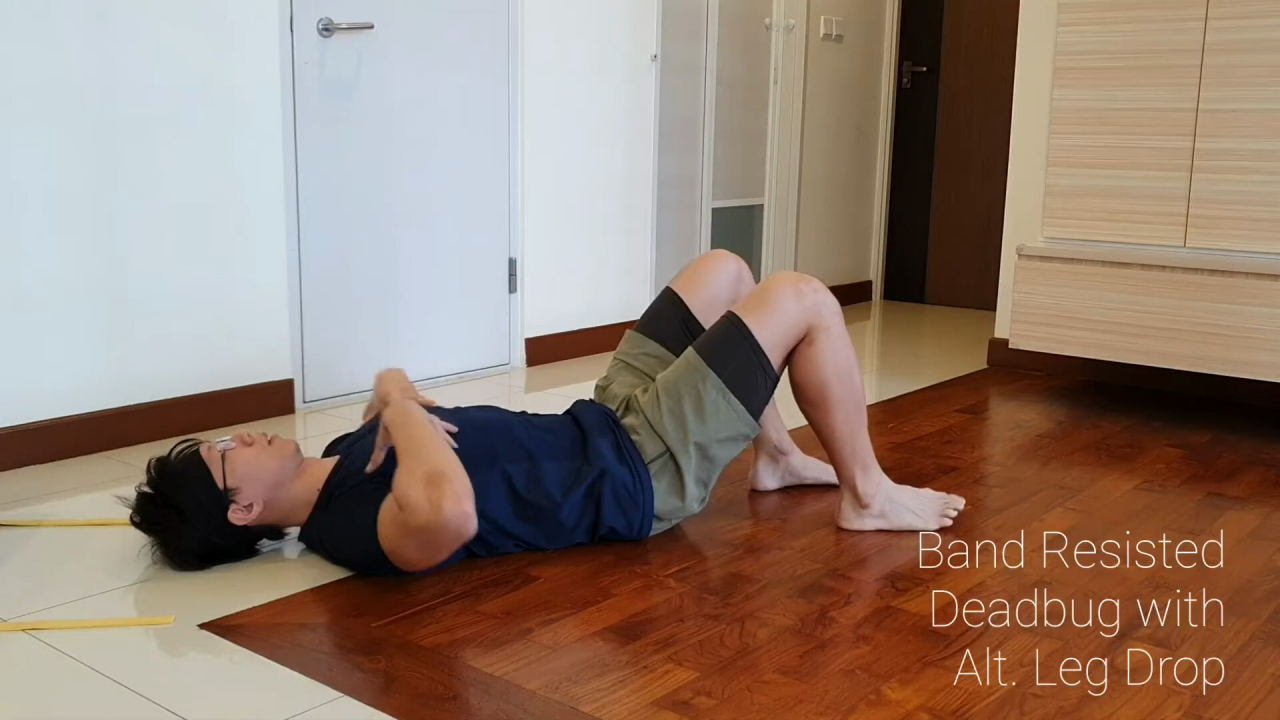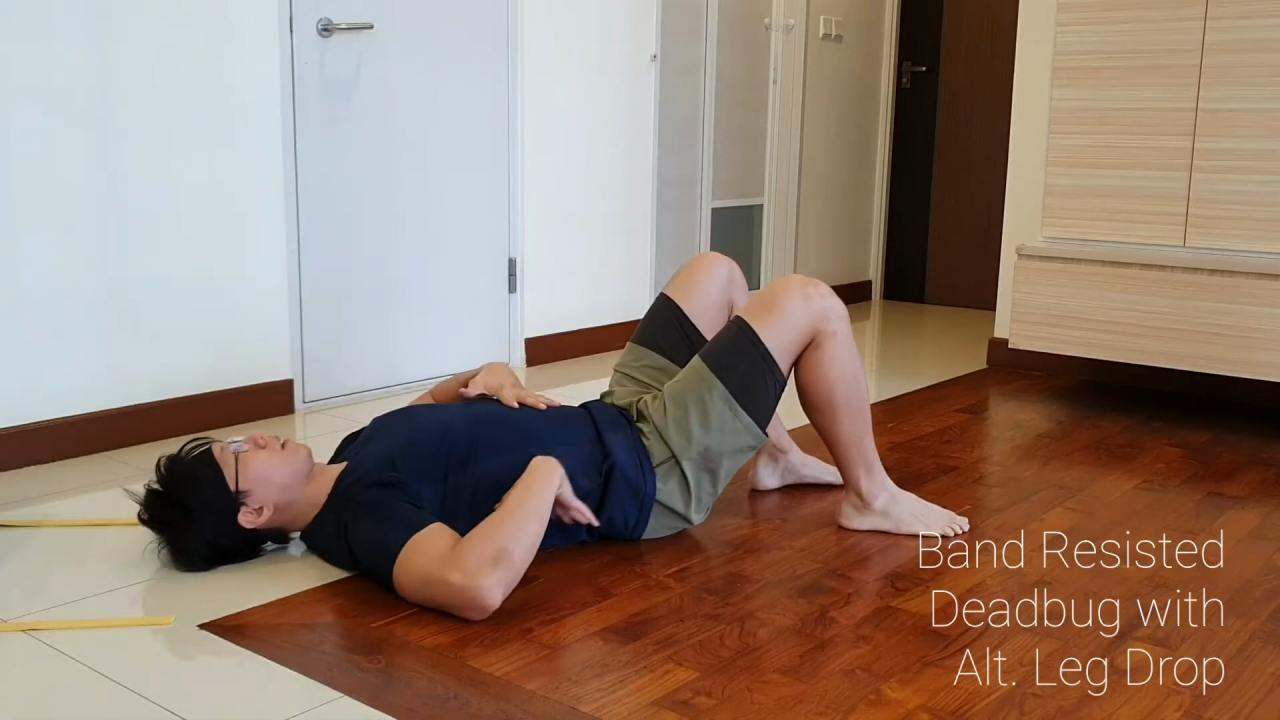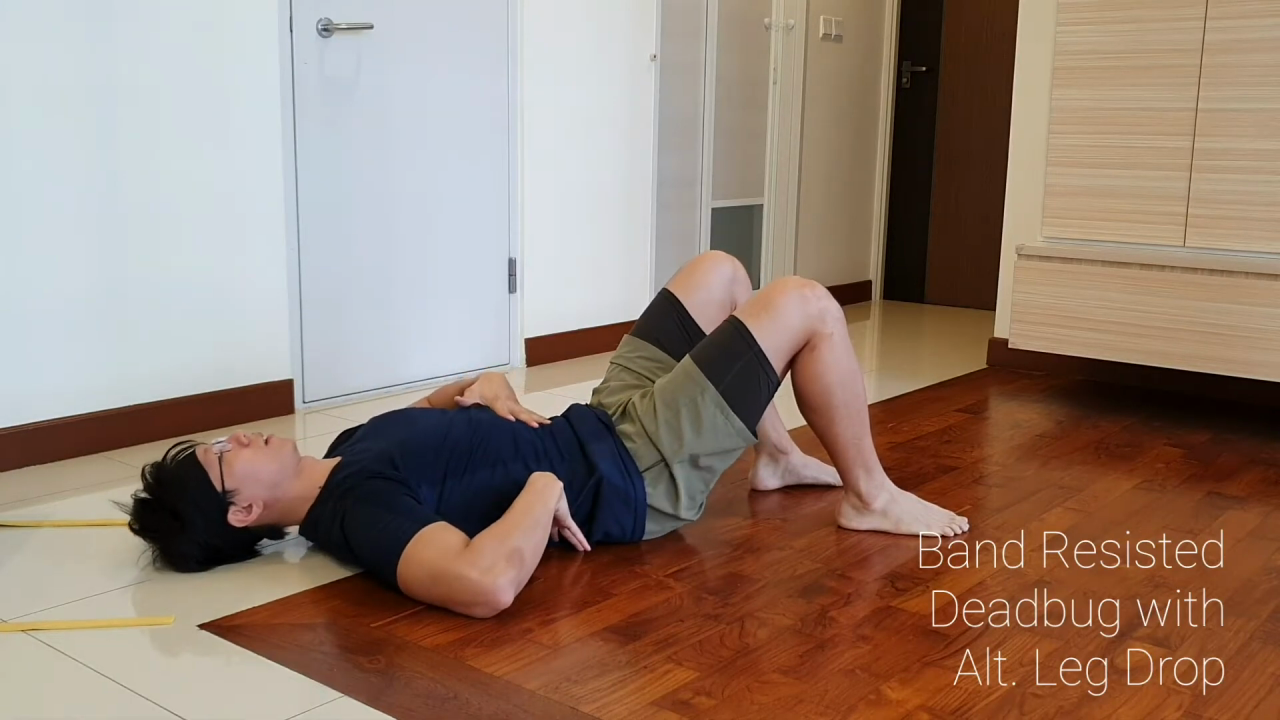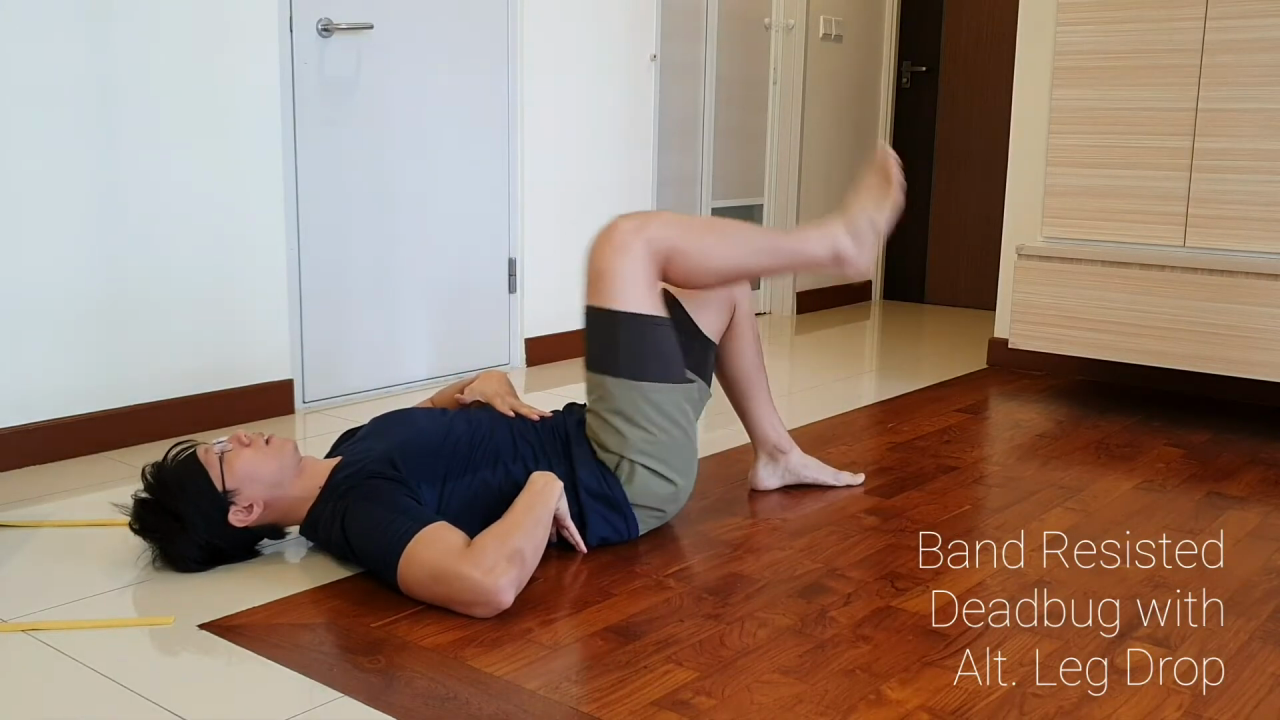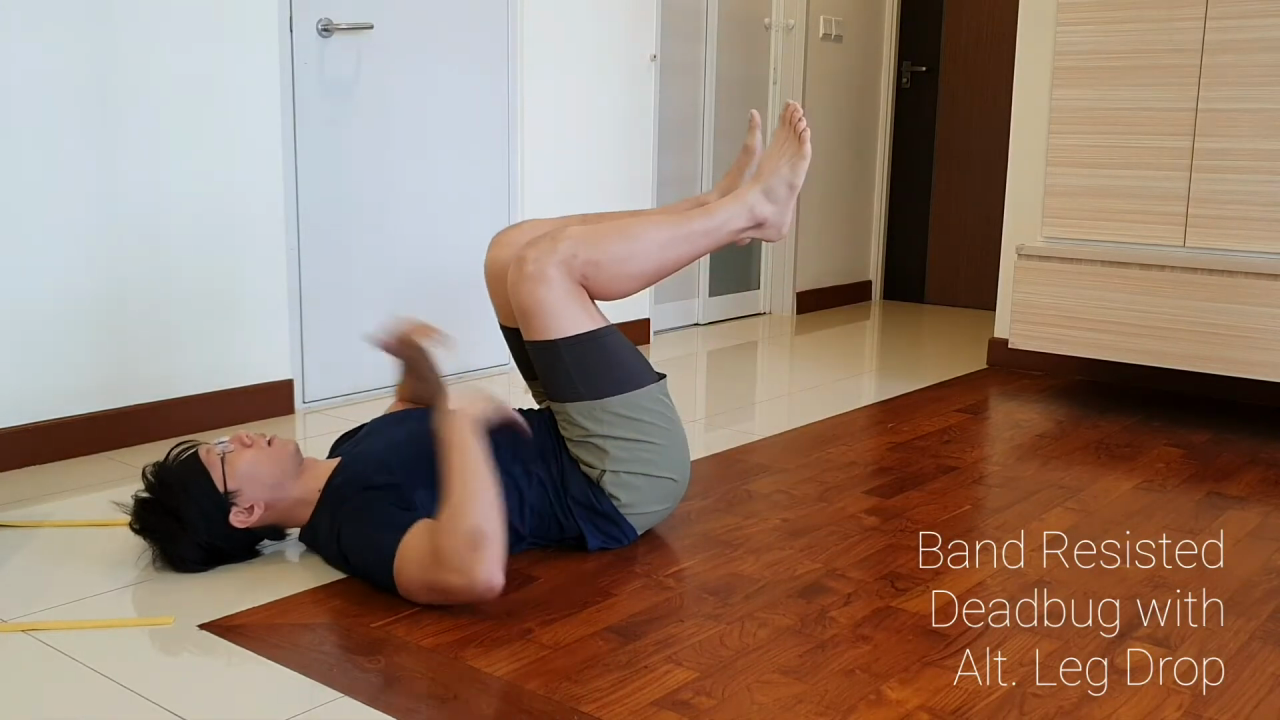
dt=1s
person 1, frame 1
left shoulder: (342, 464)
right shoulder: (357, 523)
left elbow: (401, 420)
right elbow: (451, 512)
left wrist: (393, 399)
right wrist: (398, 407)
left hip: (603, 421)
right hip: (642, 472)
left knee: (724, 270)
right knee: (803, 299)
left ankle: (777, 456)
right ankle: (868, 495)
person 1, frame 2
left shoulder: (354, 456)
right shoulder: (362, 519)
left elbow: (423, 420)
right elbow: (475, 585)
left wrist: (482, 377)
right wrist: (543, 475)
left hip: (614, 419)
right hip: (650, 471)
left knee: (716, 272)
right knee: (811, 301)
left ankle: (777, 455)
right ankle: (872, 496)
person 1, frame 3
left shoulder: (349, 453)
right shoulder: (357, 510)
right elbow: (486, 584)
left wrist: (478, 387)
right wrist: (544, 485)
left hip: (604, 422)
right hip: (640, 474)
left knee: (720, 271)
right knee: (807, 305)
left ankle: (778, 457)
right ankle: (872, 497)
person 1, frame 4
left shoulder: (347, 456)
right shoulder: (360, 511)
right elbow: (488, 586)
left wrist: (477, 386)
right wrist: (544, 484)
left hip: (576, 432)
right hip: (630, 480)
left knee: (719, 282)
right knee: (628, 240)
left ankle: (776, 454)
right ankle: (838, 241)
person 1, frame 5
left shoulder: (350, 456)
right shoulder: (356, 521)
left elbow: (417, 412)
right elbow: (476, 571)
left wrist: (416, 364)
right wrist: (459, 420)
left hip: (557, 442)
right hip: (629, 482)
left knee: (517, 250)
right knee: (541, 267)
left ankle: (723, 205)
right ankle: (752, 208)
